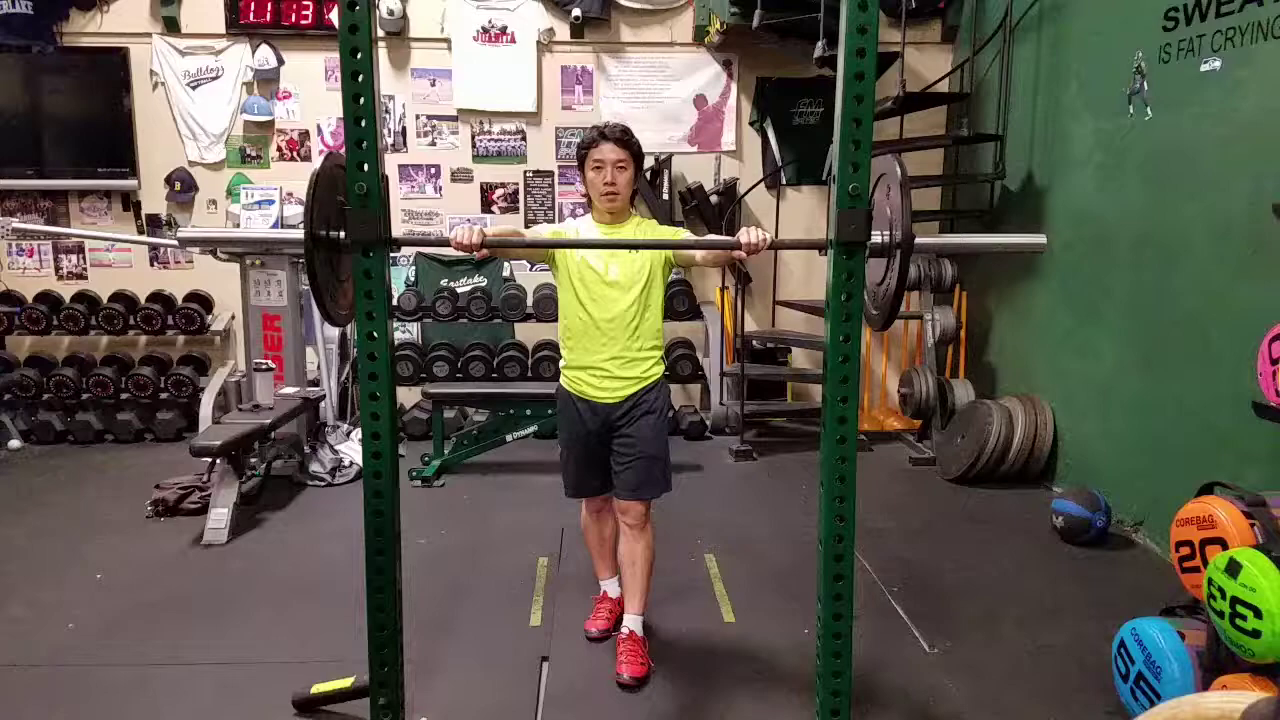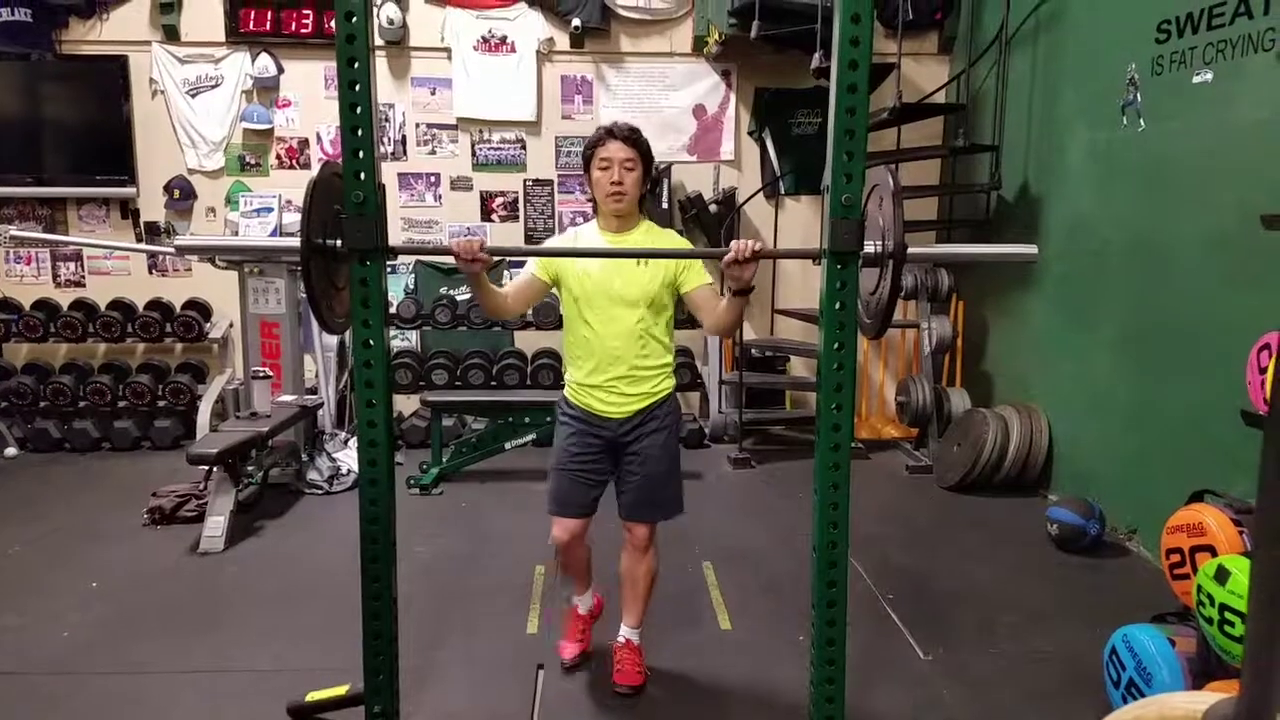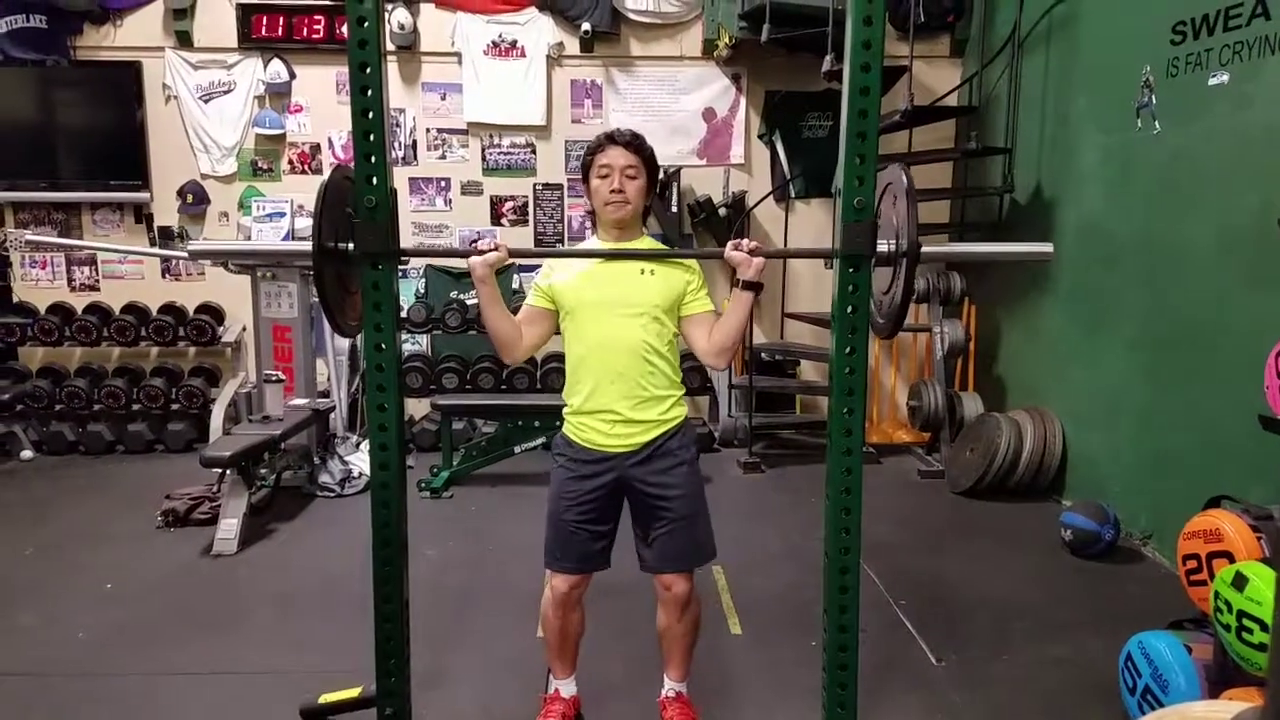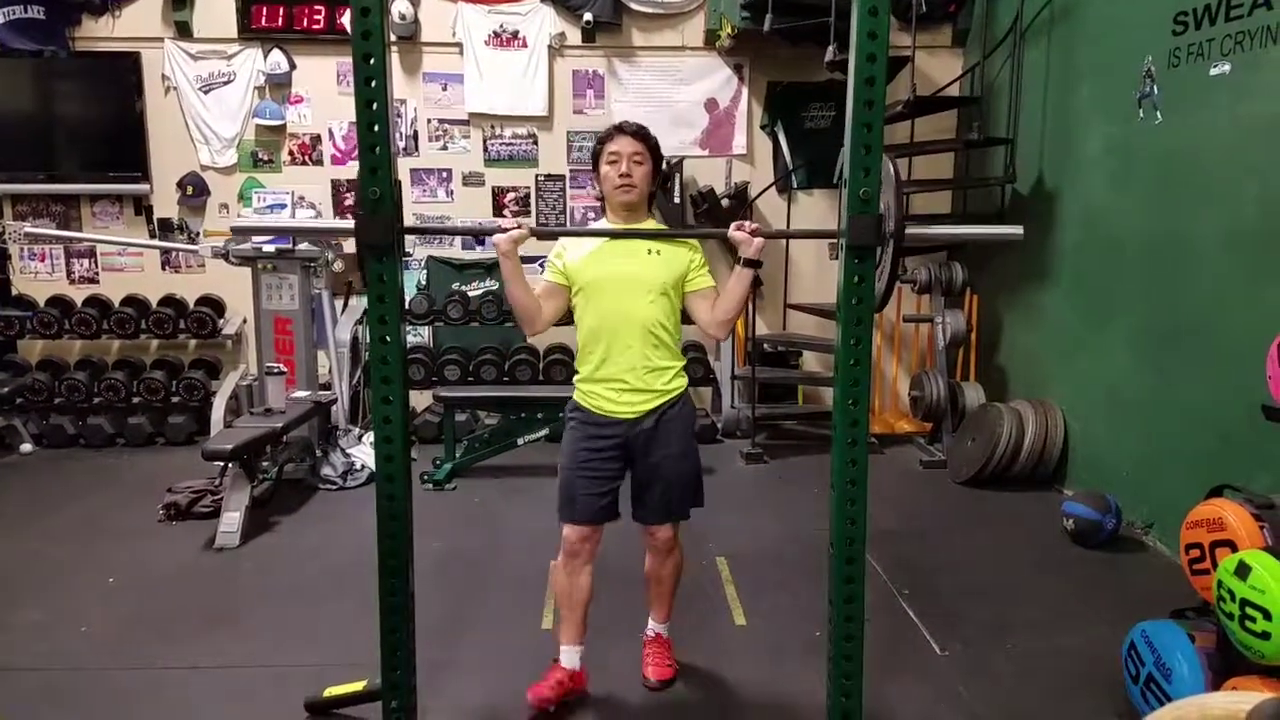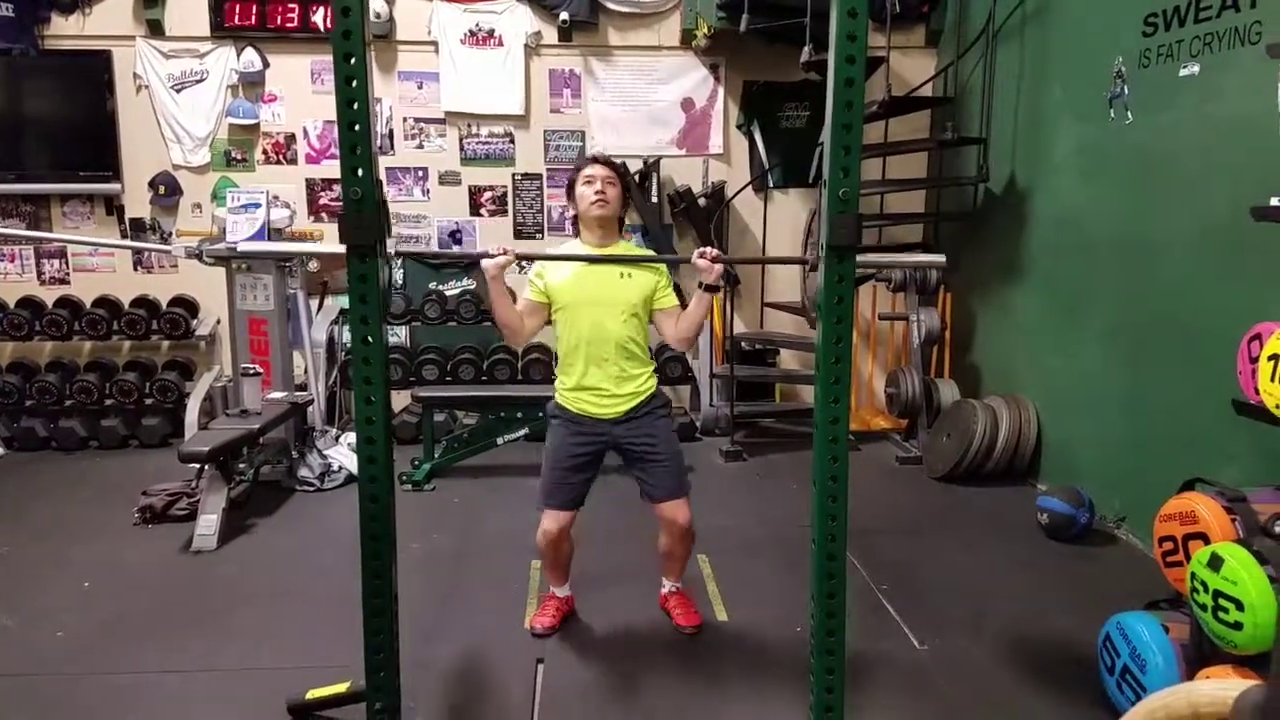
dt=1s
person 1, frame 1
left shoulder: (658, 236)
right shoulder: (564, 235)
left elbow: (706, 253)
right elbow: (515, 240)
left wrist: (740, 243)
right wrist: (481, 236)
left hip: (641, 394)
right hip: (580, 393)
left knee: (634, 511)
right knee: (594, 502)
left ankle: (633, 627)
right ankle: (609, 592)
person 1, frame 2
left shoulder: (672, 248)
right shoulder: (563, 248)
left elbow: (720, 325)
right elbow: (505, 307)
left wrist: (739, 285)
right wrist: (475, 277)
left hip: (650, 413)
right hip: (582, 411)
left knee: (640, 535)
right knee: (565, 533)
left ankle: (629, 639)
right ankle: (584, 603)
person 1, frame 3
left shoulder: (679, 267)
right shoulder: (560, 266)
left elbow: (718, 354)
right elbow: (513, 349)
left wrist: (747, 283)
right wrist: (484, 281)
left hip: (664, 446)
right hip: (583, 448)
left knee: (676, 586)
right knee: (565, 585)
person 1, frame 4
left shoulder: (682, 246)
right shoulder: (571, 246)
left elbow: (717, 325)
right elbow: (533, 322)
left wrist: (747, 262)
right wrist: (508, 260)
left hip: (664, 411)
right hip: (593, 411)
left knee: (663, 534)
right knee: (576, 539)
left ankle: (657, 634)
right ankle: (568, 663)
person 1, frame 5
left shoulder: (650, 266)
right shoulder: (549, 267)
left elbow: (680, 338)
right elbow: (517, 335)
left wrist: (707, 286)
right wrist: (495, 282)
left hip: (641, 410)
right hip: (575, 413)
left knee: (678, 520)
right knee: (551, 529)
left ankle: (672, 589)
right ankle: (560, 594)
